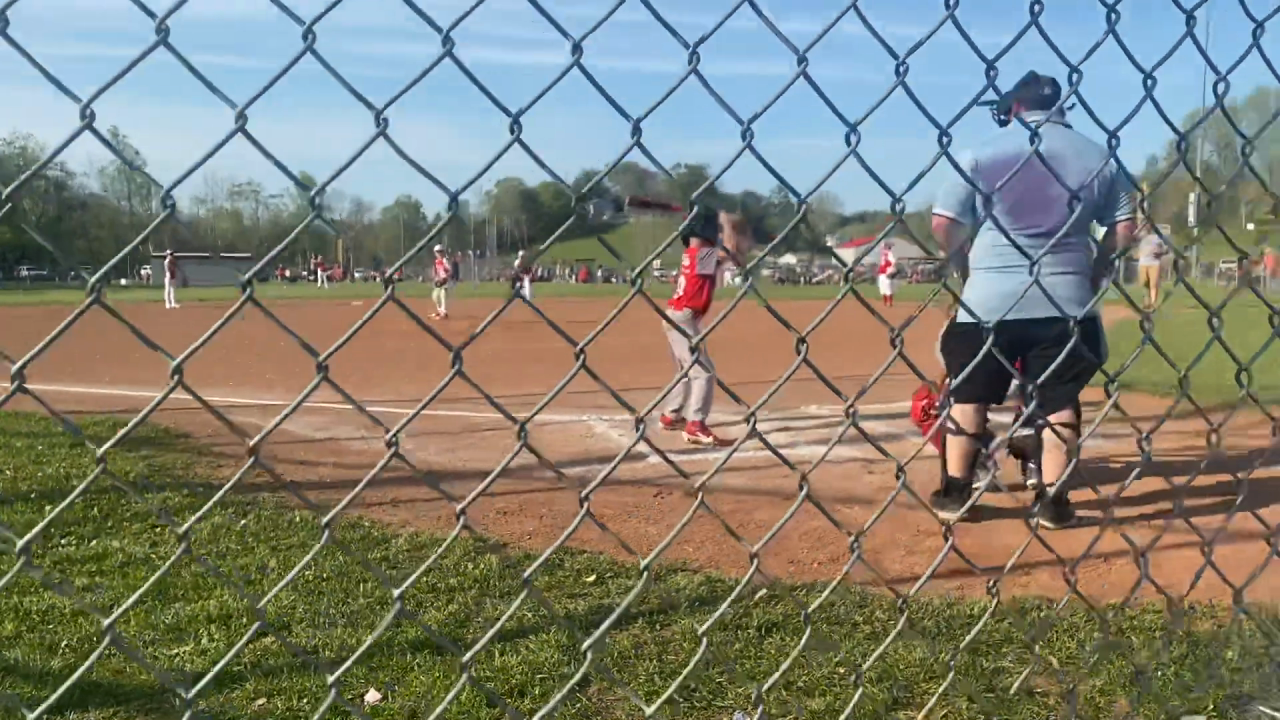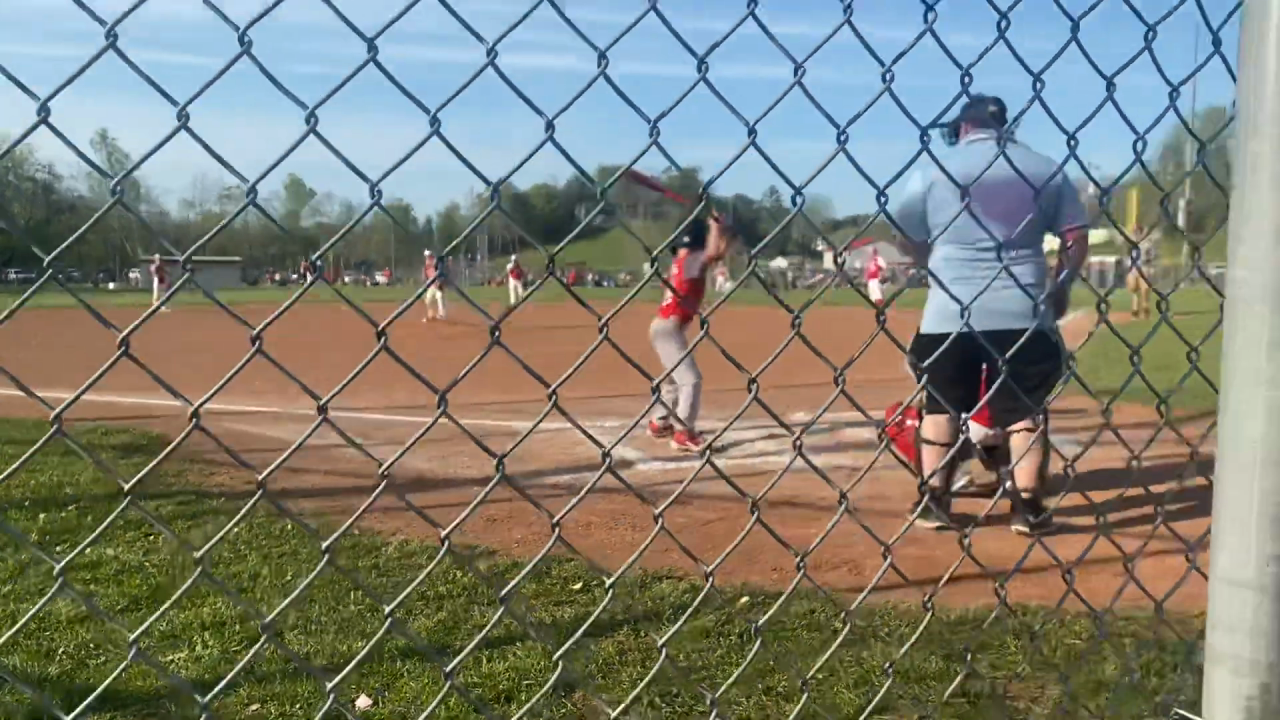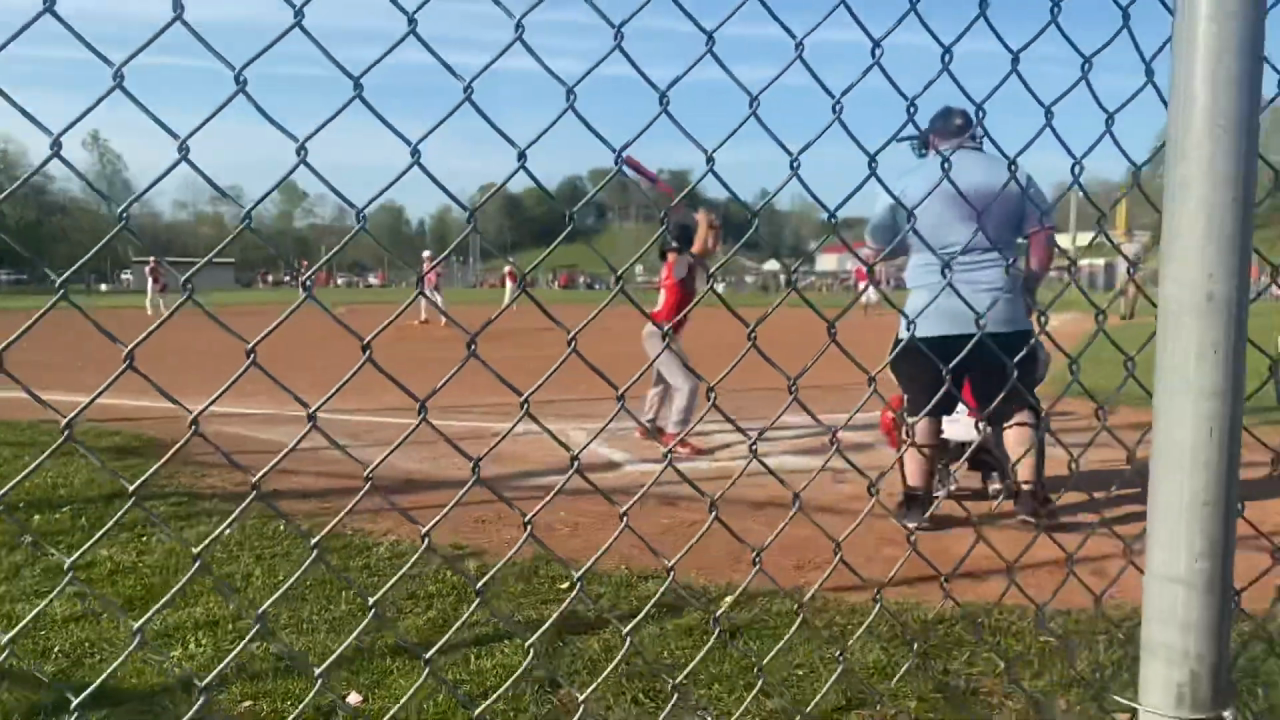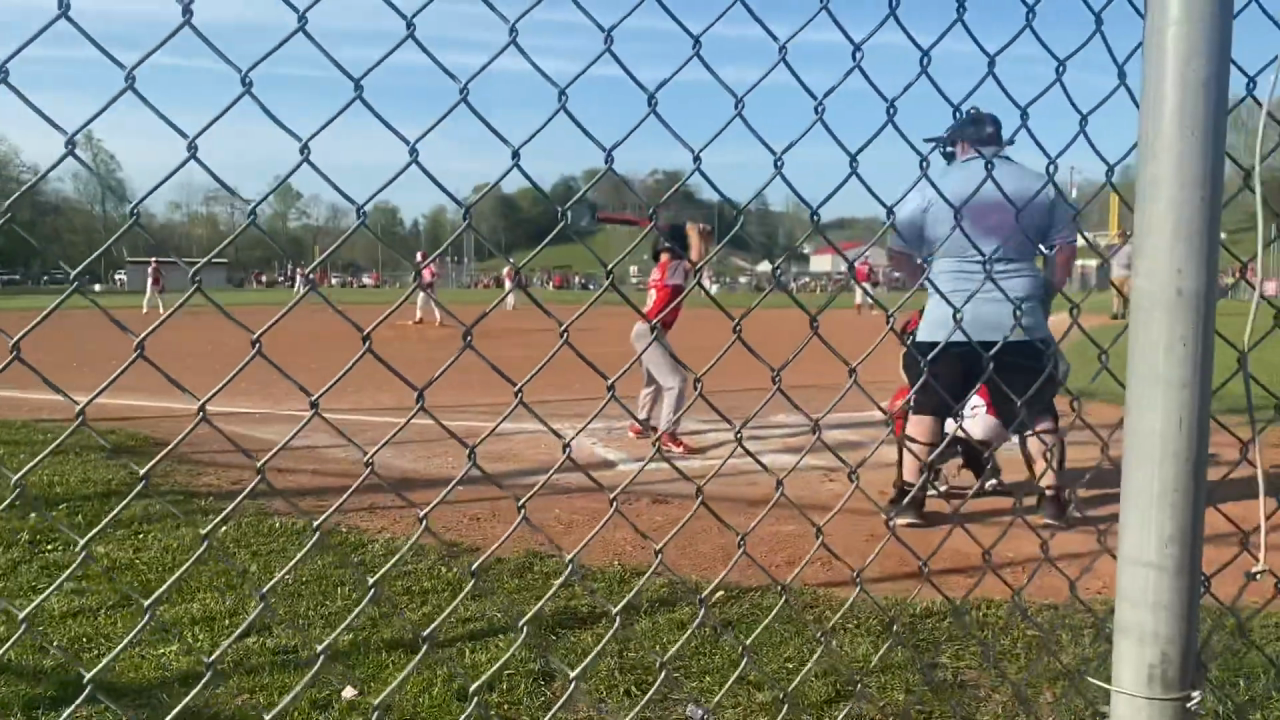
dt=0.3s
person 1, frame 1
left shoulder: (981, 153)
right shoulder: (1098, 156)
left elbow: (944, 225)
right elbow: (1124, 229)
left wrist: (968, 262)
right wrist: (1094, 276)
left hip: (989, 300)
right hip: (1065, 301)
left knee: (969, 395)
right knee: (1059, 400)
left ankle: (955, 491)
right ankle: (1053, 499)
person 1, frame 2
left shoulder: (933, 174)
right shoulder: (1046, 169)
left elbow: (909, 245)
right elbow: (1075, 239)
right wrist: (1060, 289)
left hip: (950, 313)
right hip: (1024, 311)
left knee: (941, 406)
right knee: (1027, 410)
left ankle: (935, 501)
right ankle: (1029, 504)
person 1, frame 3
left shoulder: (906, 185)
right shoulder: (1013, 177)
left elbow: (874, 252)
right elbow: (1043, 241)
right wrist: (1027, 289)
left hip: (929, 317)
right hip: (1001, 314)
left knee: (922, 409)
right knee: (1016, 403)
left ankle: (916, 502)
right ankle: (1030, 493)
person 1, frame 4
left shoulder: (933, 189)
right shoulder: (1039, 187)
left elbow: (900, 258)
right elbow: (1063, 254)
right wrist: (1042, 298)
left hip: (948, 321)
right hip: (1019, 321)
left knee: (926, 407)
right knee: (1036, 410)
left ankle: (908, 498)
right ankle: (1051, 498)
person 2, frame 1
left shoulder: (693, 253)
right shoulder: (702, 254)
left elbow: (739, 251)
right elbow: (731, 252)
left wrist: (735, 227)
right wrist: (727, 224)
left hip: (679, 318)
right hip: (683, 319)
left knee: (687, 370)
right knee: (704, 371)
left ankle: (671, 415)
right ankle: (695, 426)
person 2, frame 2
left shoulder: (685, 263)
right shoulder: (689, 262)
left elbow: (719, 253)
right elbow: (714, 253)
left wrist: (724, 233)
right wrist: (714, 225)
left hip: (667, 327)
right hip: (668, 329)
left knee: (676, 378)
right knee: (690, 379)
left ankle: (659, 424)
right ankle: (683, 434)
person 2, frame 3
left shoulder: (673, 266)
right shoulder: (678, 265)
left elbow: (707, 251)
right elbow: (699, 249)
left wrist: (713, 229)
right wrist: (703, 221)
left hip: (658, 332)
right hip: (660, 333)
left knee: (662, 382)
right knee: (687, 383)
left ankle: (648, 426)
right ankle: (674, 436)
person 2, frame 4
left shoulder: (661, 268)
right shoulder: (672, 267)
left elbow: (693, 261)
right elbow: (696, 260)
left wrist: (702, 238)
right wrist: (694, 233)
left hip: (646, 331)
right hip: (649, 332)
left knee: (654, 381)
right knee: (675, 381)
left ankle: (640, 425)
right ankle: (666, 436)
